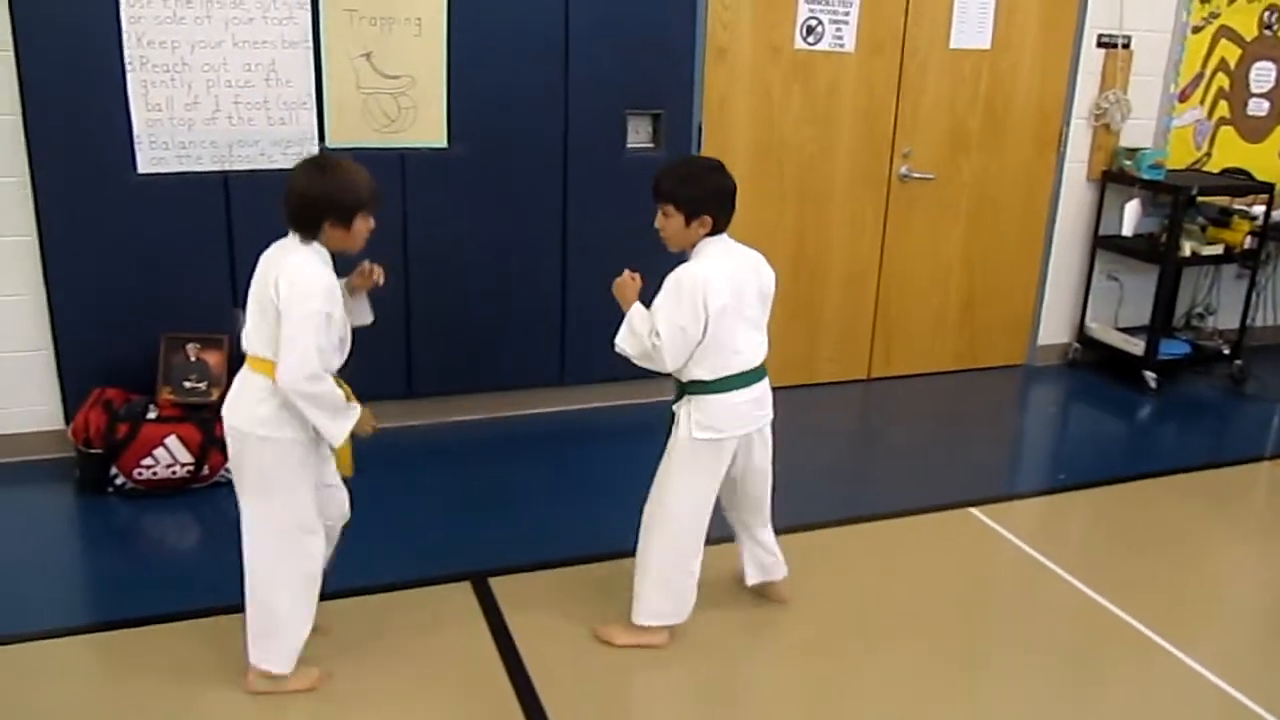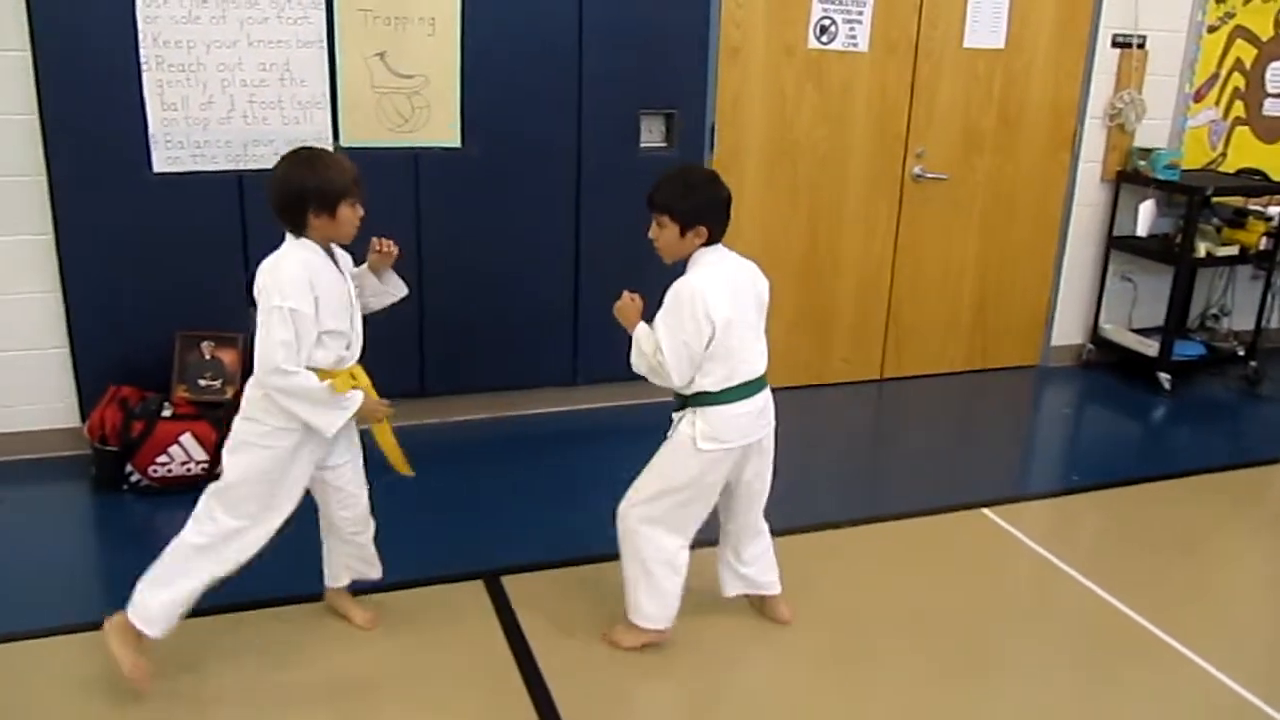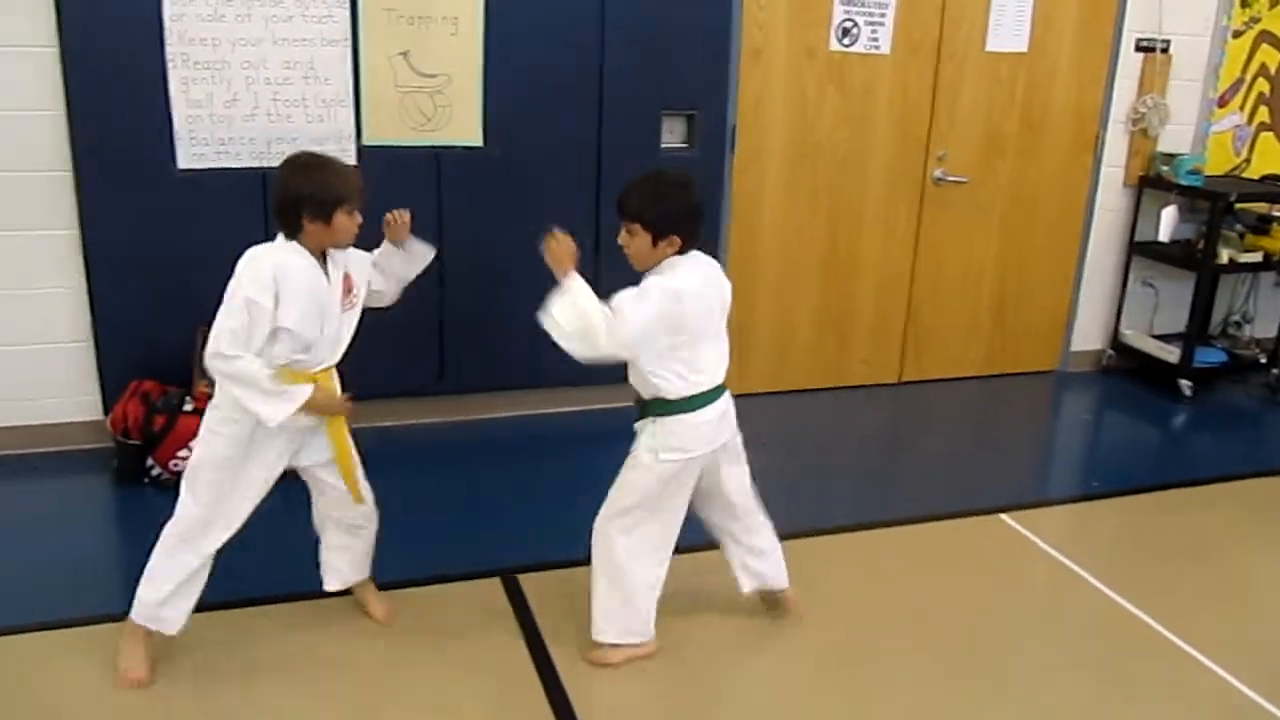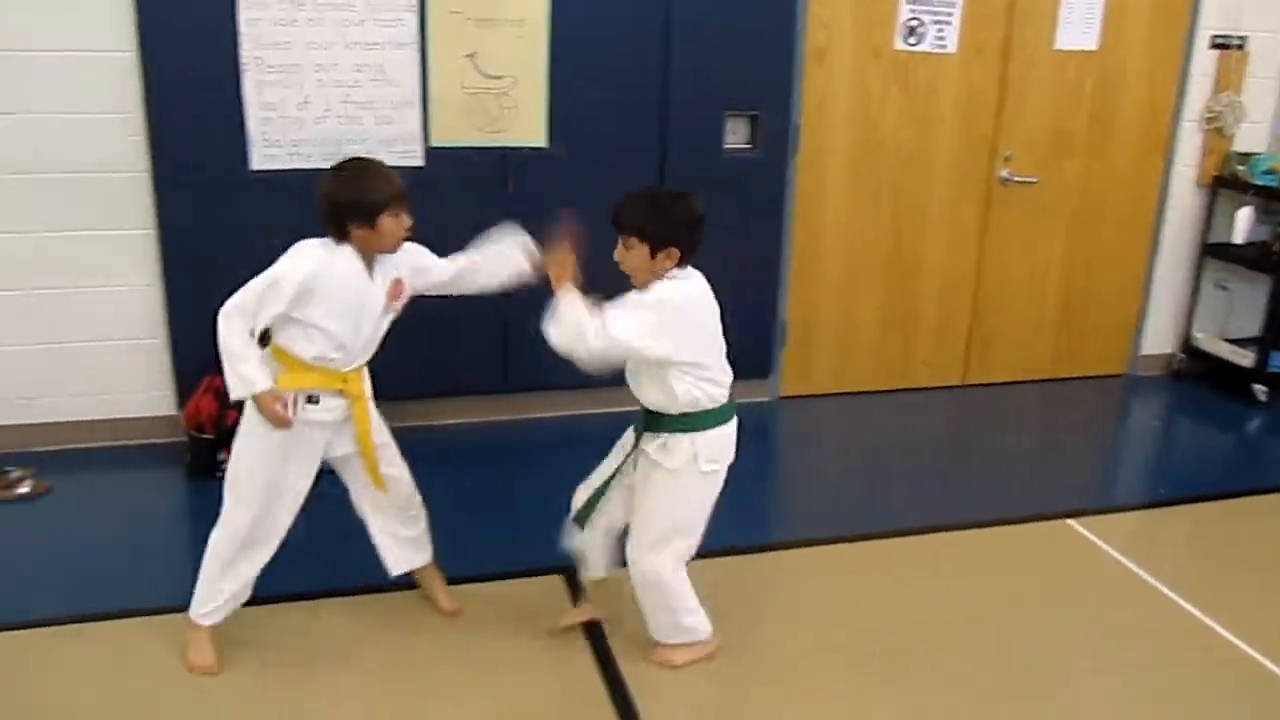
dt=0.2s
person 1, frame 1
left shoulder: (285, 254)
right shoulder: (305, 281)
right elbow: (296, 378)
left wrist: (348, 293)
right wrist: (348, 417)
left hip: (268, 409)
right hip: (271, 424)
left knee: (329, 510)
right knee: (286, 540)
left ankle: (276, 613)
right ankle: (271, 666)
person 1, frame 2
left shoulder: (331, 258)
right shoulder: (286, 274)
left elbow: (355, 300)
right elbow: (277, 372)
left wrist: (377, 270)
right wrist: (353, 404)
left hip: (328, 412)
right hip: (278, 421)
left knee: (351, 507)
right knee: (230, 526)
left ankle: (340, 587)
right ankle: (132, 624)
person 1, frame 3
left shoulder: (345, 261)
right shoulder: (264, 266)
left elbow: (385, 286)
right elbow: (225, 354)
left wrist: (399, 245)
right wrist: (302, 395)
left hip: (313, 408)
right hip: (253, 411)
left knee: (353, 498)
right knee: (203, 521)
left ankle: (354, 580)
right ankle: (143, 627)
person 1, frame 4
left shoulder: (404, 260)
right shoulder: (309, 263)
left elbow: (464, 271)
right elbow: (235, 316)
left wrist: (525, 254)
right wrist: (255, 387)
left hip: (349, 399)
right hip: (289, 403)
left knee: (393, 488)
right knee: (252, 515)
left ankle: (423, 569)
right ankle: (203, 621)
person 2, frame 1
left shoulder: (690, 278)
right shoulder: (755, 263)
left elbow: (660, 354)
left wrist: (631, 304)
left hip: (709, 411)
right hip: (754, 396)
left knee: (673, 515)
right knee: (749, 500)
left ankle: (653, 622)
right ankle: (768, 576)
person 2, frame 2
left shoulder: (690, 291)
right shoulder: (747, 272)
left elbow: (668, 370)
left wrist: (636, 325)
right wrist: (657, 325)
left hip: (712, 422)
right hip: (755, 407)
left knee: (645, 512)
right knee: (743, 510)
left ankle: (650, 619)
right ankle: (766, 593)
person 2, frame 3
left shoulder: (663, 294)
right shoulder: (709, 275)
left elbow: (597, 335)
left wrist: (568, 275)
left hip: (675, 430)
right hip: (714, 411)
left knee: (621, 531)
right knee: (732, 505)
left ankle: (629, 635)
right ankle: (773, 586)
person 2, frame 4
left shoulder: (678, 302)
right shoulder: (678, 284)
left elbow: (596, 339)
right elbow: (611, 329)
left wrist: (564, 285)
left hip: (698, 444)
right hip: (660, 430)
left knee: (654, 554)
right knee: (594, 506)
left ankle: (688, 637)
right ankle: (593, 596)
